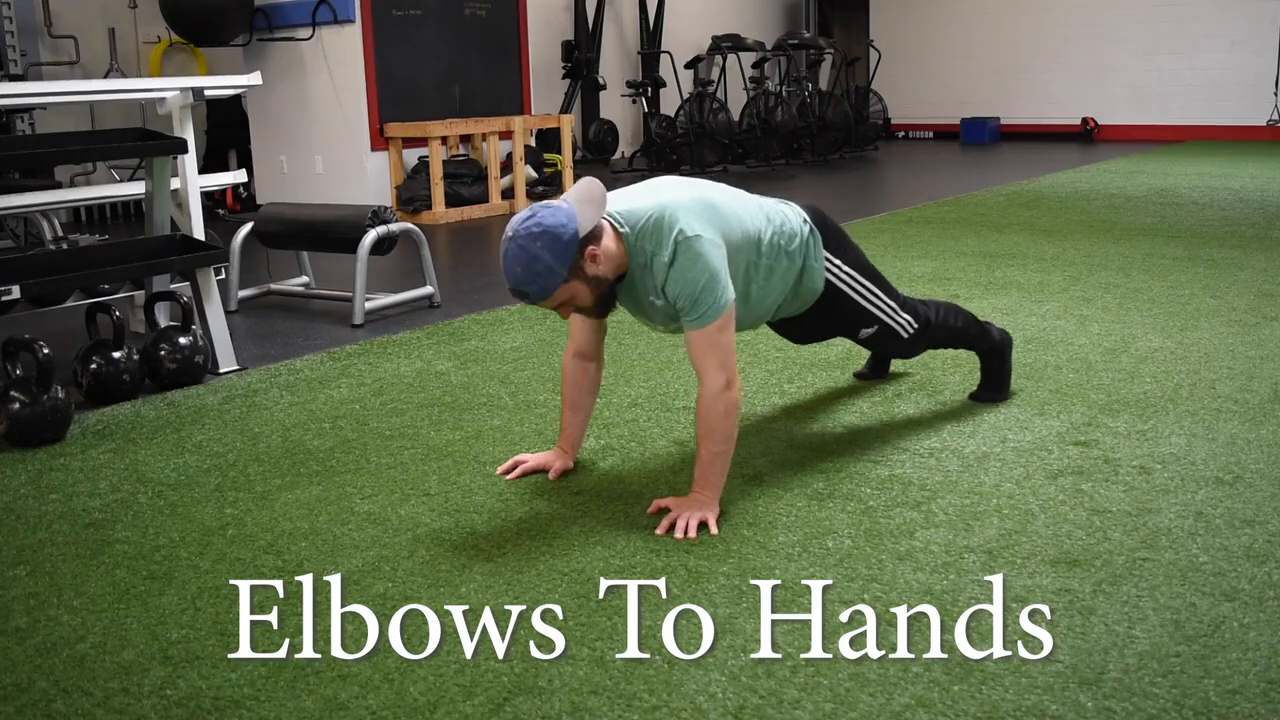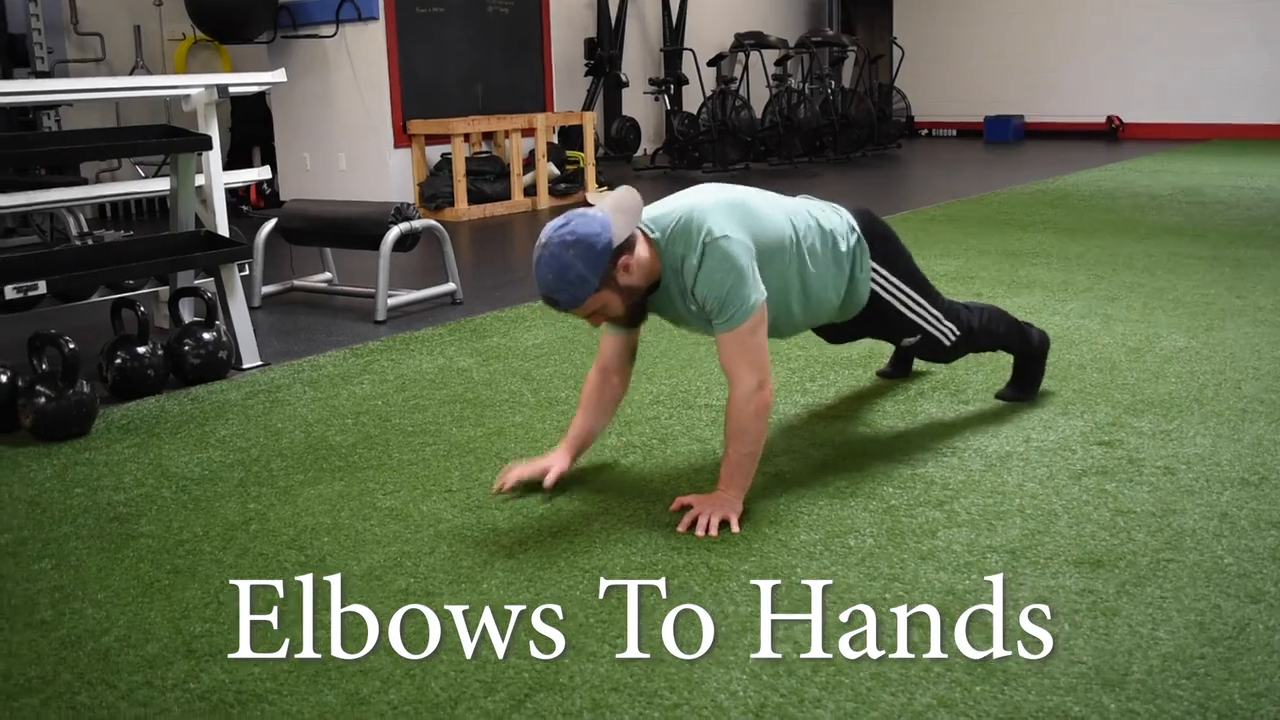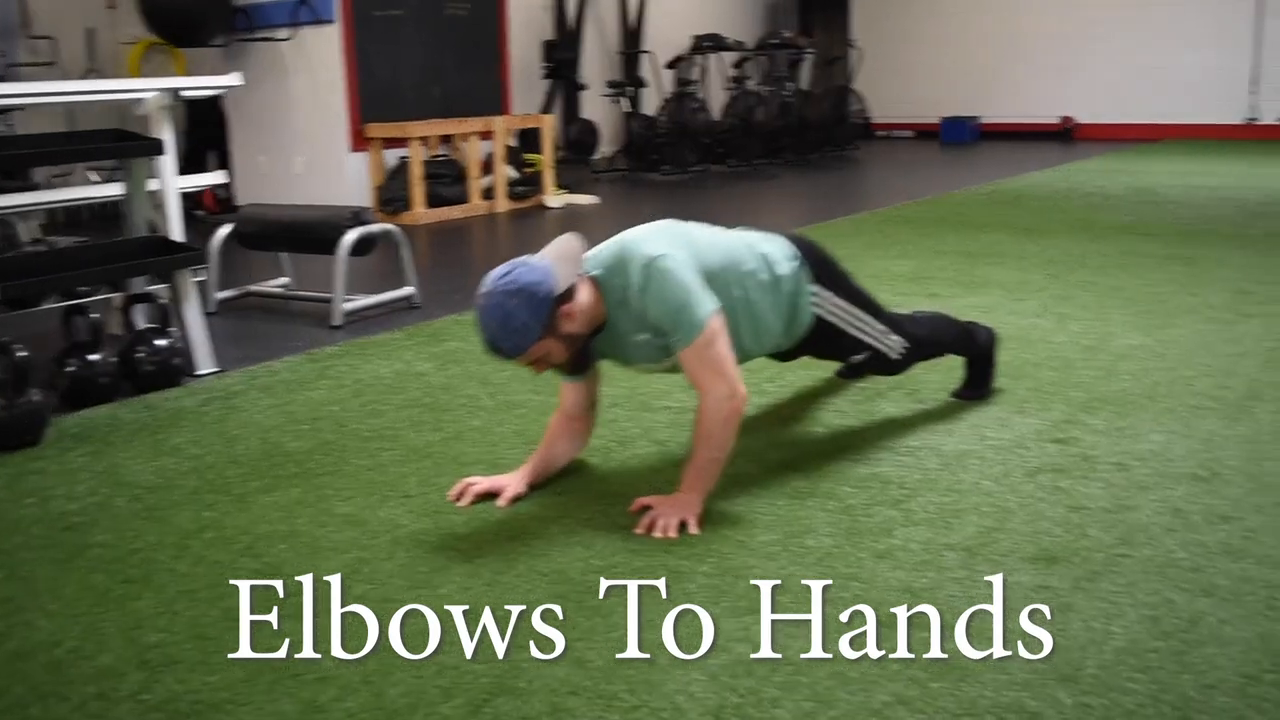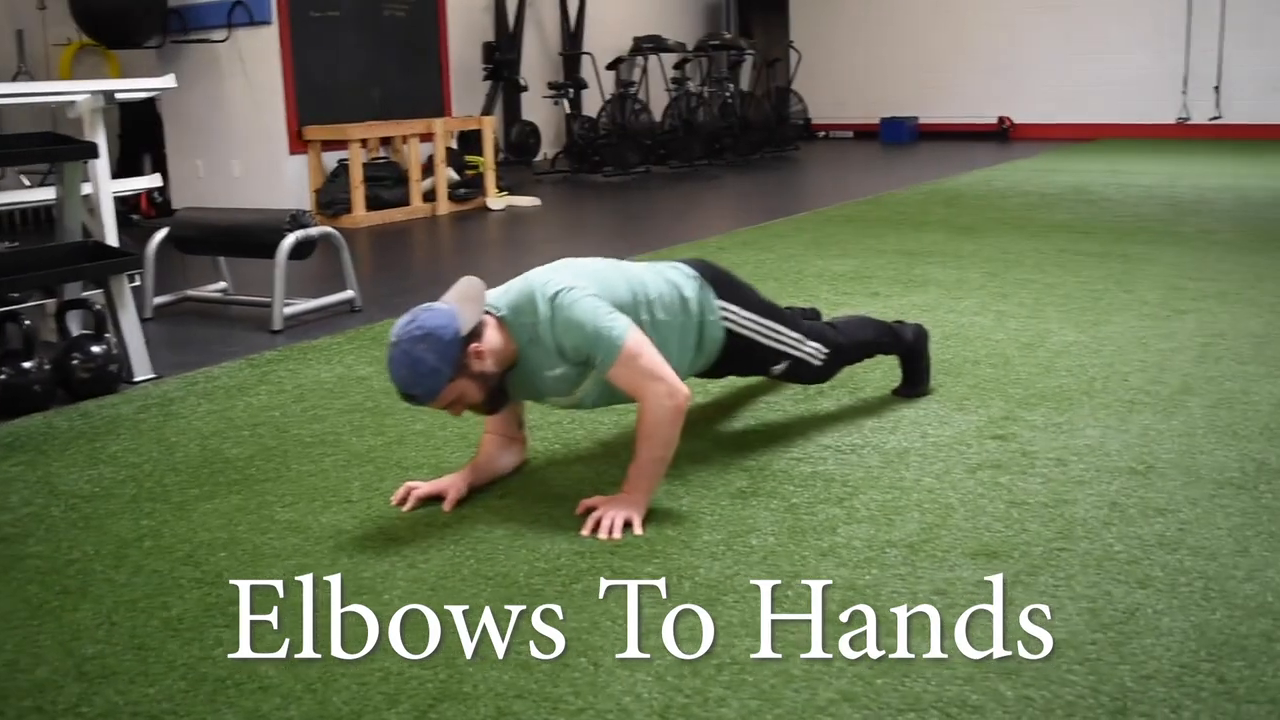
dt=0.3s
person 1, frame 1
left shoulder: (682, 245)
right shoulder: (581, 242)
left elbow: (720, 383)
right elbow: (583, 358)
left wrist: (706, 496)
right wrist: (565, 449)
left hip: (806, 257)
right hip: (770, 280)
left knee: (905, 328)
right knee: (823, 336)
left ankle: (990, 344)
right ankle: (880, 354)
person 1, frame 2
left shoulder: (711, 250)
right shoulder: (621, 266)
left elbow: (753, 387)
right elbow: (610, 373)
left wrist: (729, 495)
right wrist: (563, 454)
left hip: (854, 257)
right hip: (813, 282)
left knee: (946, 337)
right knee: (863, 331)
left ankle: (1026, 343)
right ankle: (905, 350)
person 1, frame 3
left shoulder: (654, 274)
right shoulder: (569, 309)
left elbow: (725, 395)
right elbow: (575, 421)
left wrist: (689, 497)
right wrist: (523, 474)
left hip: (795, 284)
right hip: (758, 308)
left knee: (895, 348)
left ankle: (974, 343)
right ankle: (855, 358)
person 1, frame 4
left shoulder: (559, 312)
right shoulder: (482, 342)
left elbow: (668, 396)
right elbow: (507, 442)
left wrist: (632, 498)
right wrist: (463, 477)
left hip: (702, 309)
right hip: (667, 328)
left knee: (820, 354)
left ankle: (905, 339)
right ankle: (798, 317)
